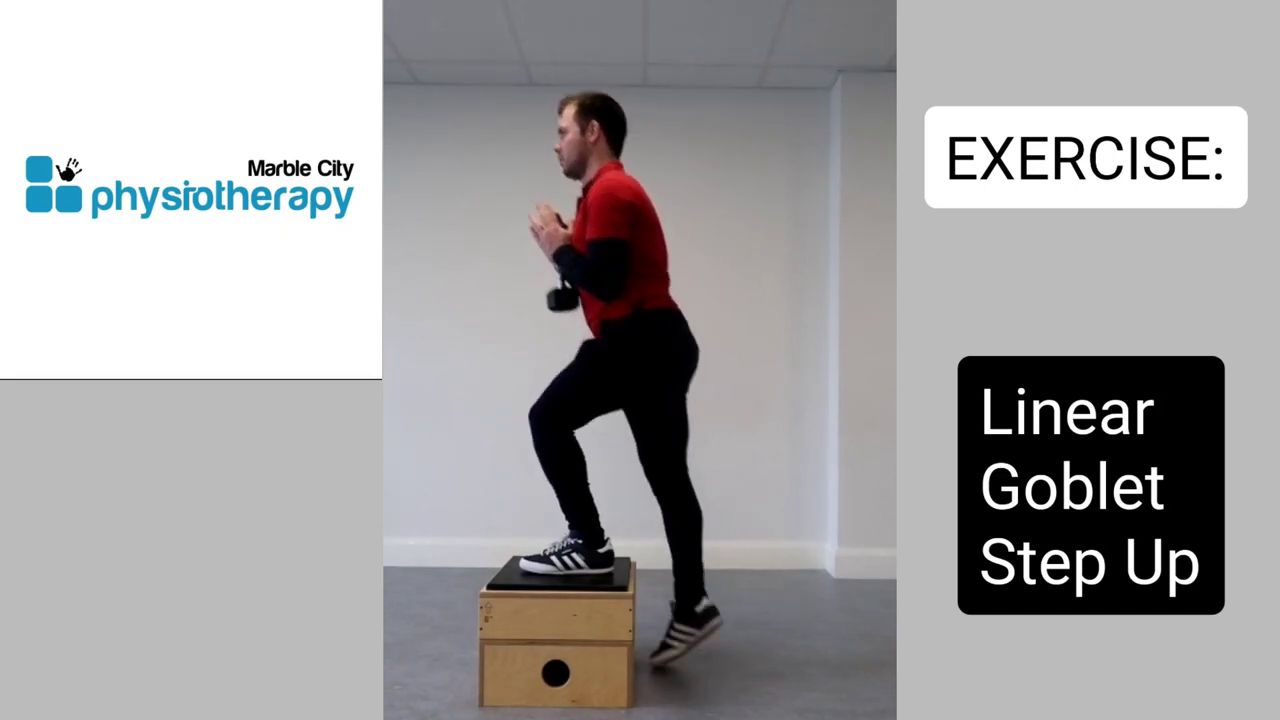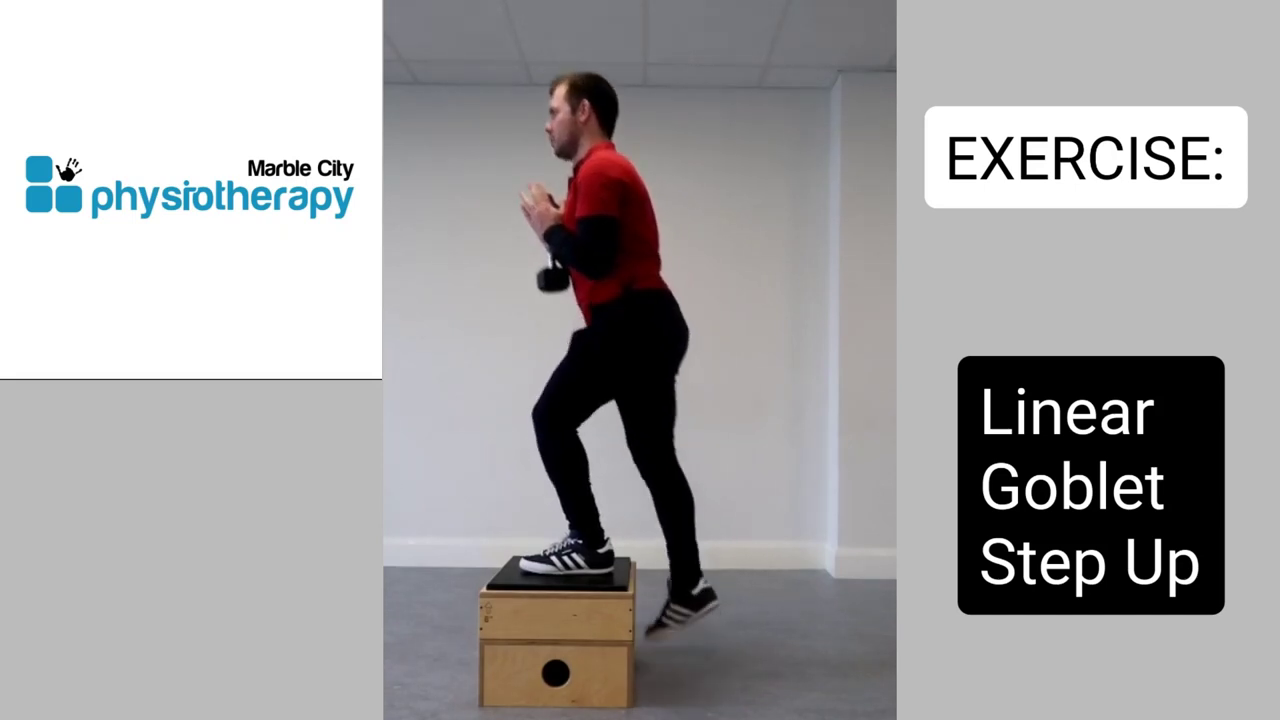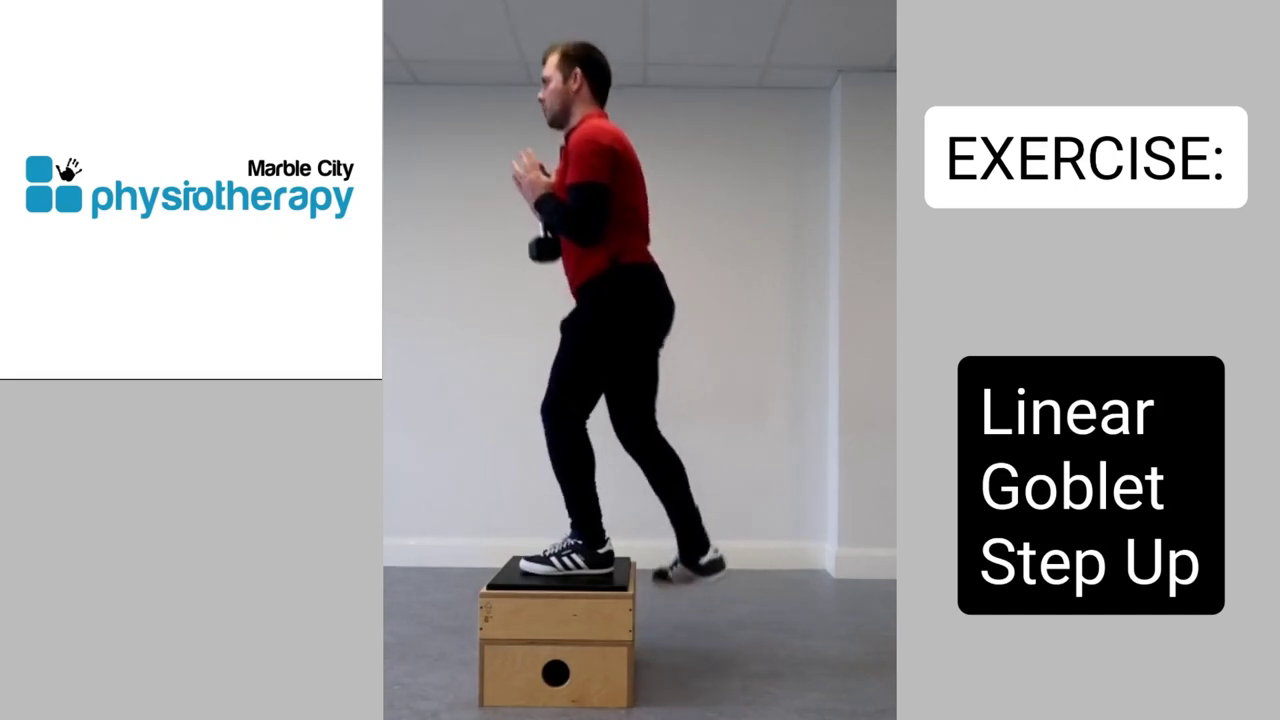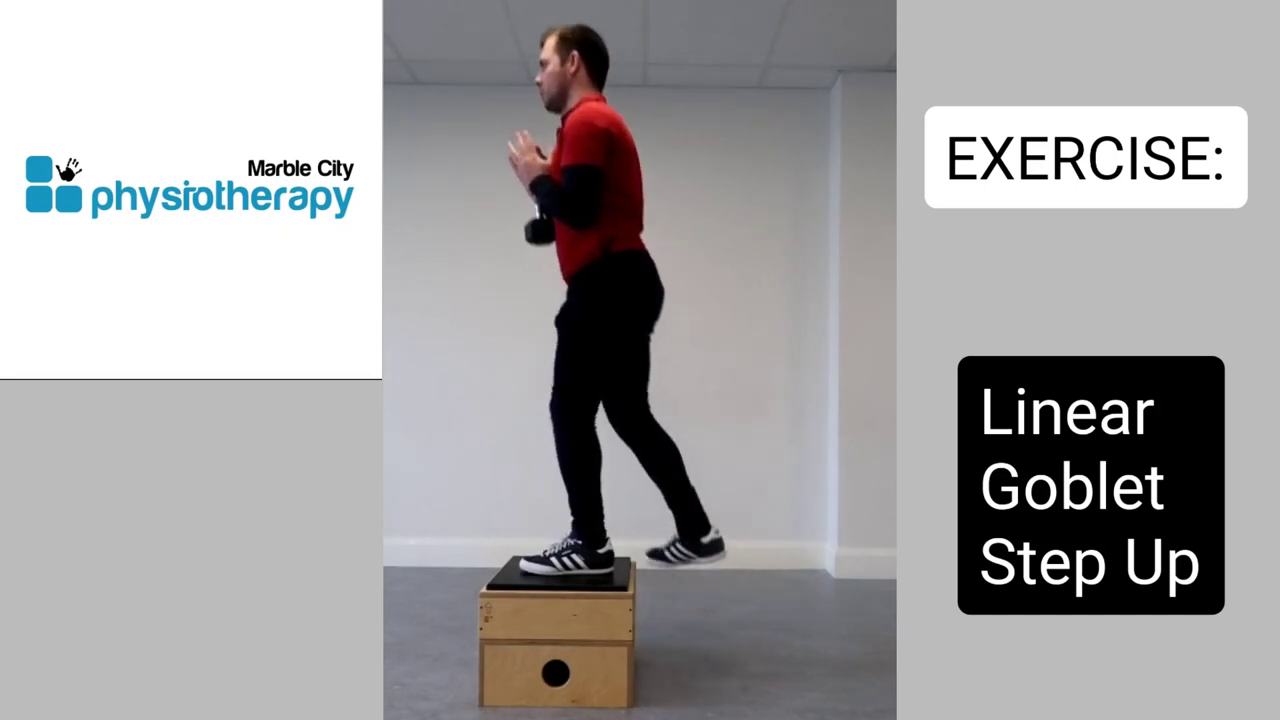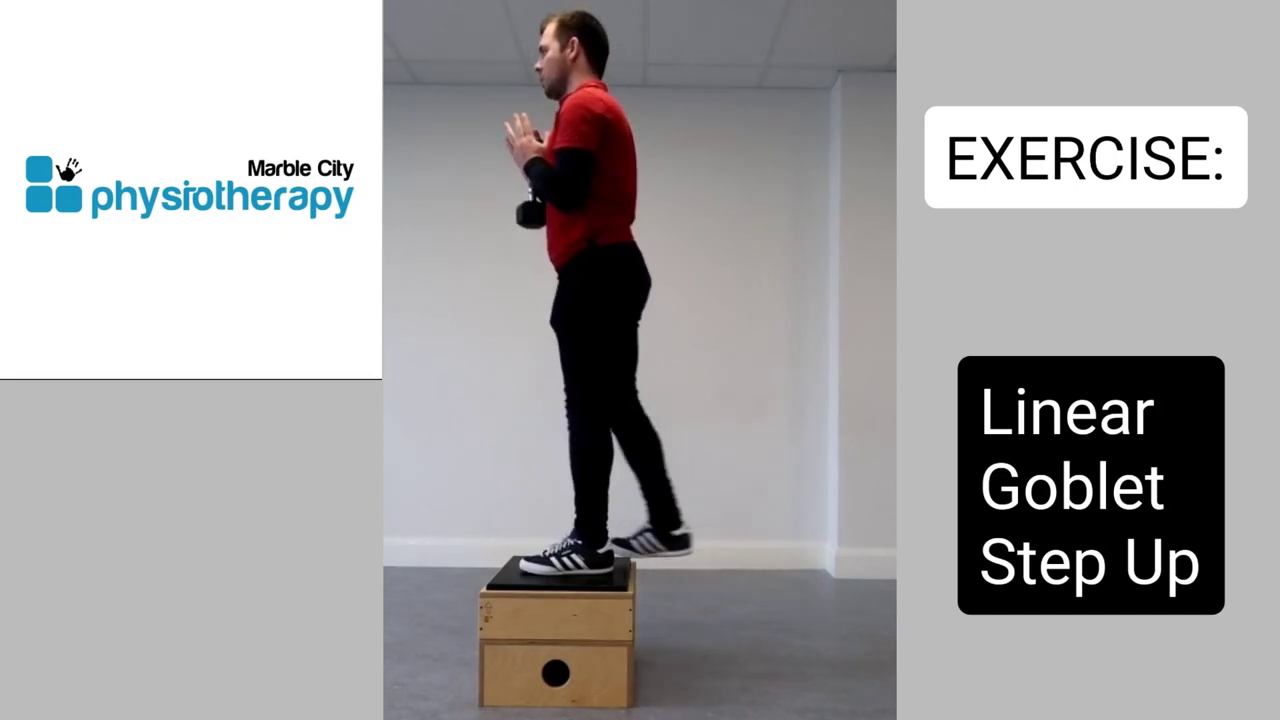
dt=0.1s
person 1, frame 1
left shoulder: (608, 191)
right shoulder: (612, 189)
left elbow: (605, 280)
left wrist: (556, 248)
right wrist: (567, 247)
left hip: (642, 341)
right hip: (657, 342)
left knee: (549, 417)
right knee: (667, 477)
left ankle: (588, 543)
right ankle: (692, 606)
person 1, frame 2
left shoulder: (598, 170)
right shoulder: (605, 169)
left elbow: (595, 259)
left wrist: (549, 227)
right wrist: (558, 227)
left hip: (631, 324)
right hip: (649, 324)
left knee: (553, 418)
right knee: (655, 460)
left ankle: (589, 544)
right ankle: (688, 586)
person 1, frame 3
left shoulder: (590, 138)
right shoulder: (597, 138)
left elbow: (584, 228)
left wrist: (539, 197)
right wrist: (550, 198)
left hip: (618, 298)
right hip: (634, 295)
left knee: (561, 413)
right knee: (637, 430)
left ankle: (588, 545)
right ankle: (695, 550)
person 1, frame 4
left shoulder: (586, 121)
right shoulder: (596, 121)
left elbow: (577, 210)
left wrist: (535, 178)
right wrist: (545, 180)
left hip: (607, 285)
right hip: (624, 283)
left knee: (571, 412)
right knee: (629, 413)
left ankle: (589, 544)
right ankle: (695, 531)
person 1, frame 5
left shoulder: (582, 107)
right shoulder: (599, 108)
left elbow: (567, 193)
left wrist: (530, 158)
right wrist: (541, 161)
left hip: (596, 274)
right hip: (614, 270)
left knee: (587, 408)
right knee: (616, 406)
left ankle: (590, 544)
right ankle: (666, 524)
